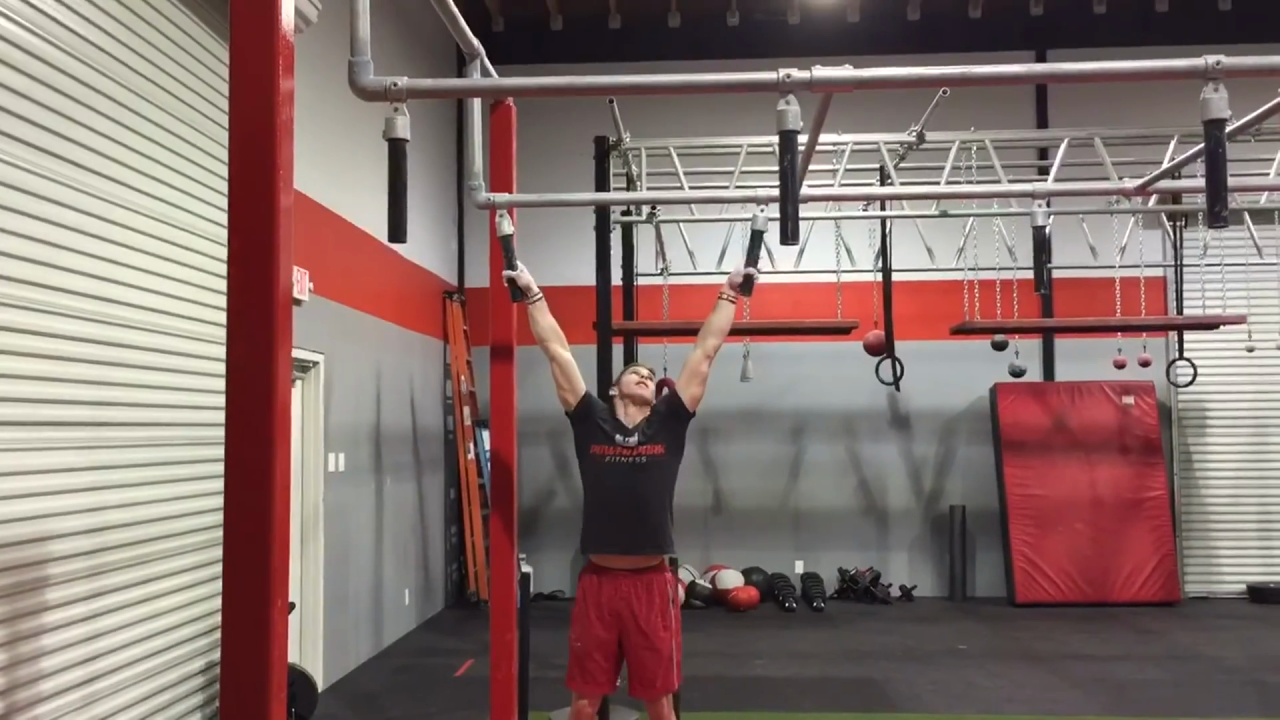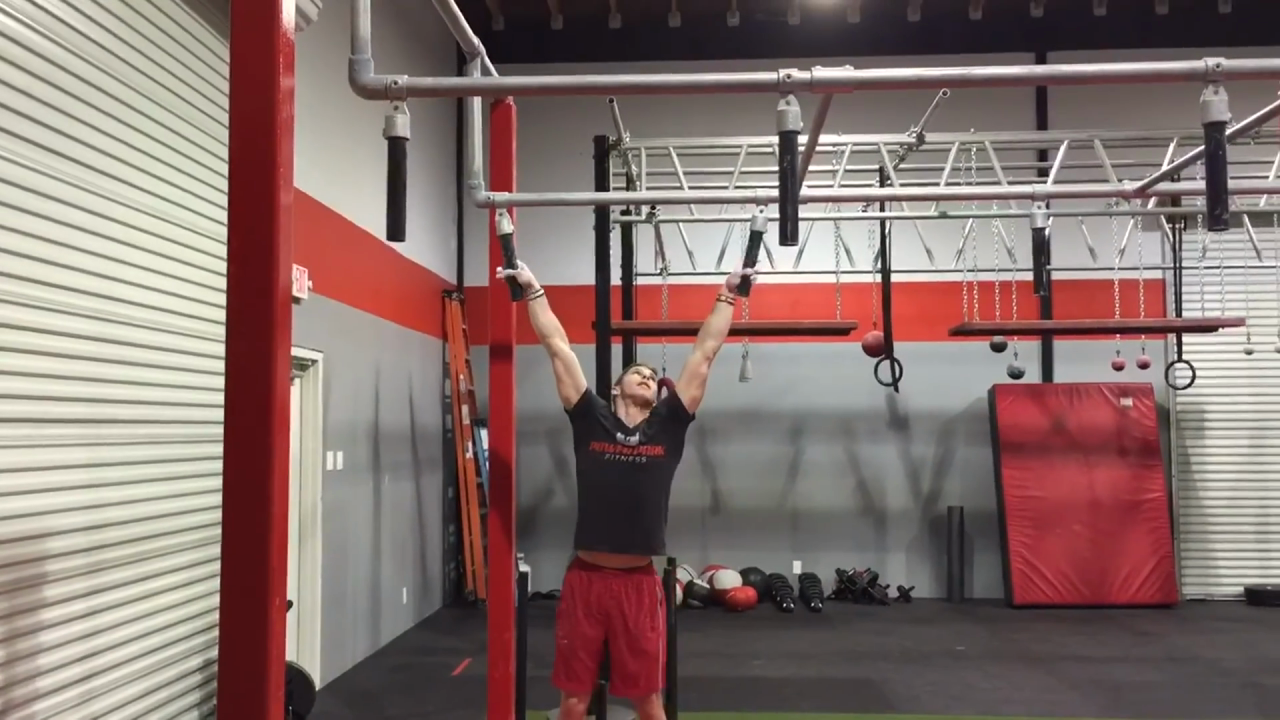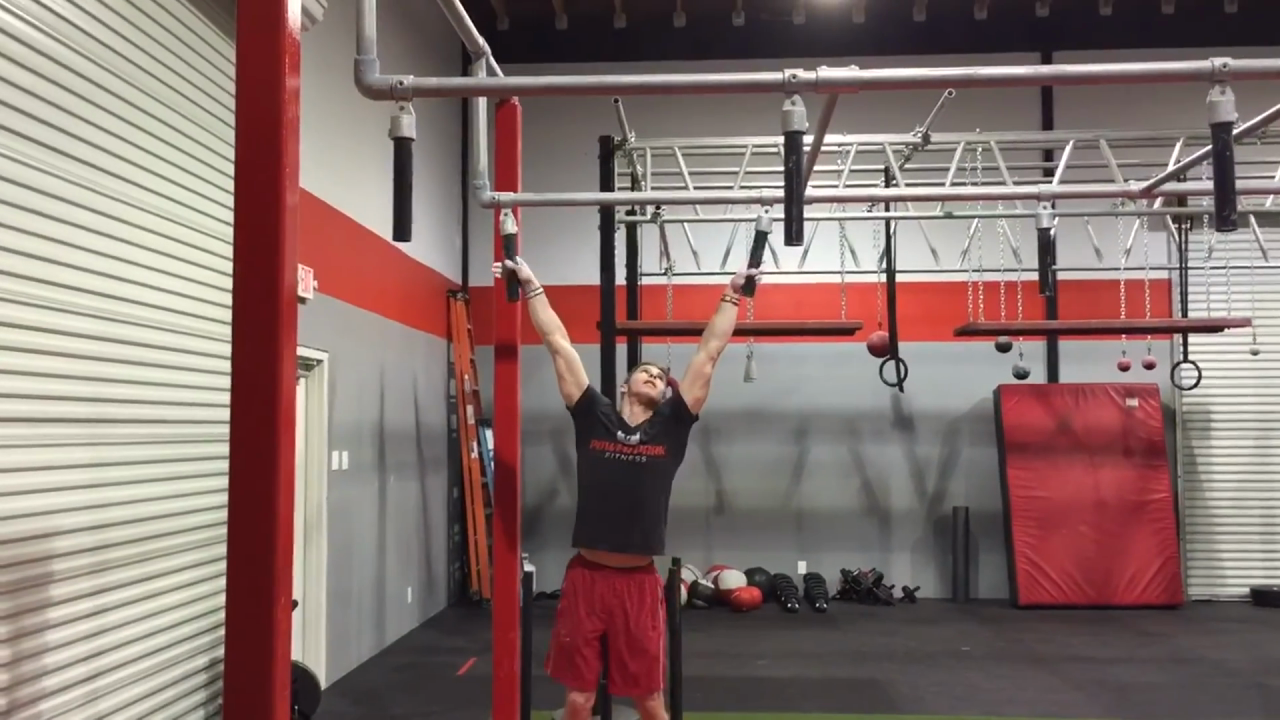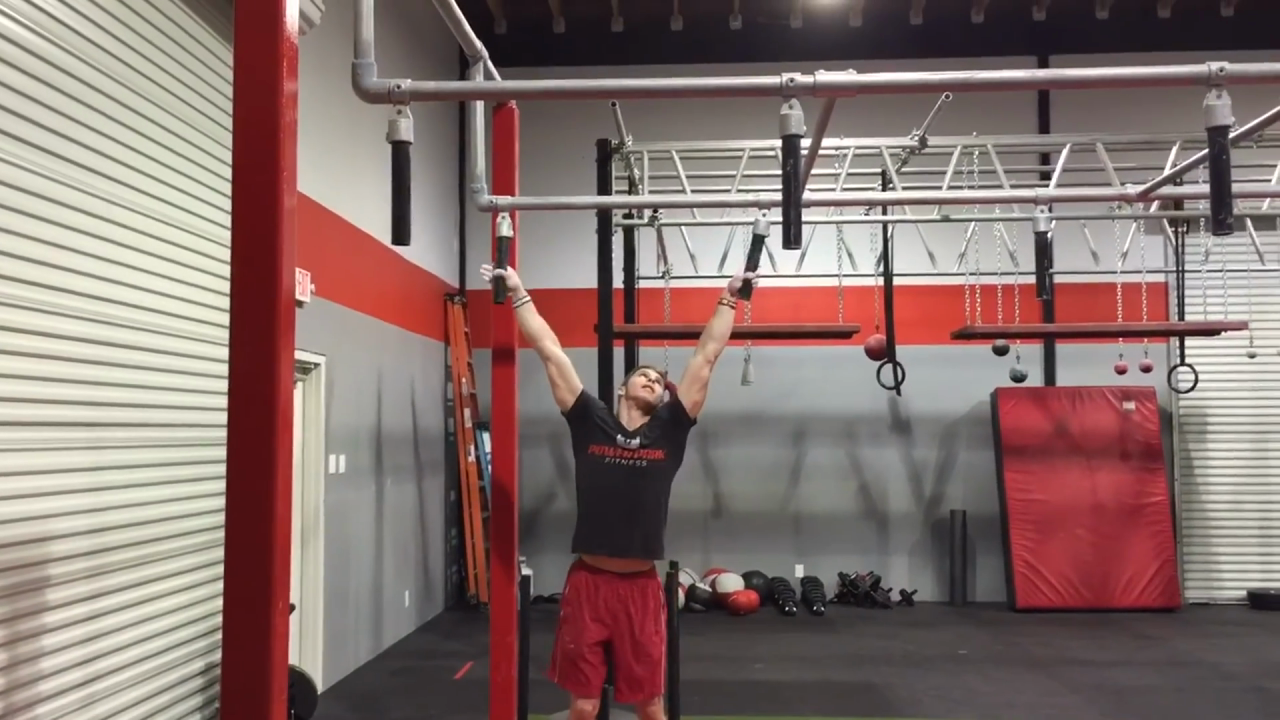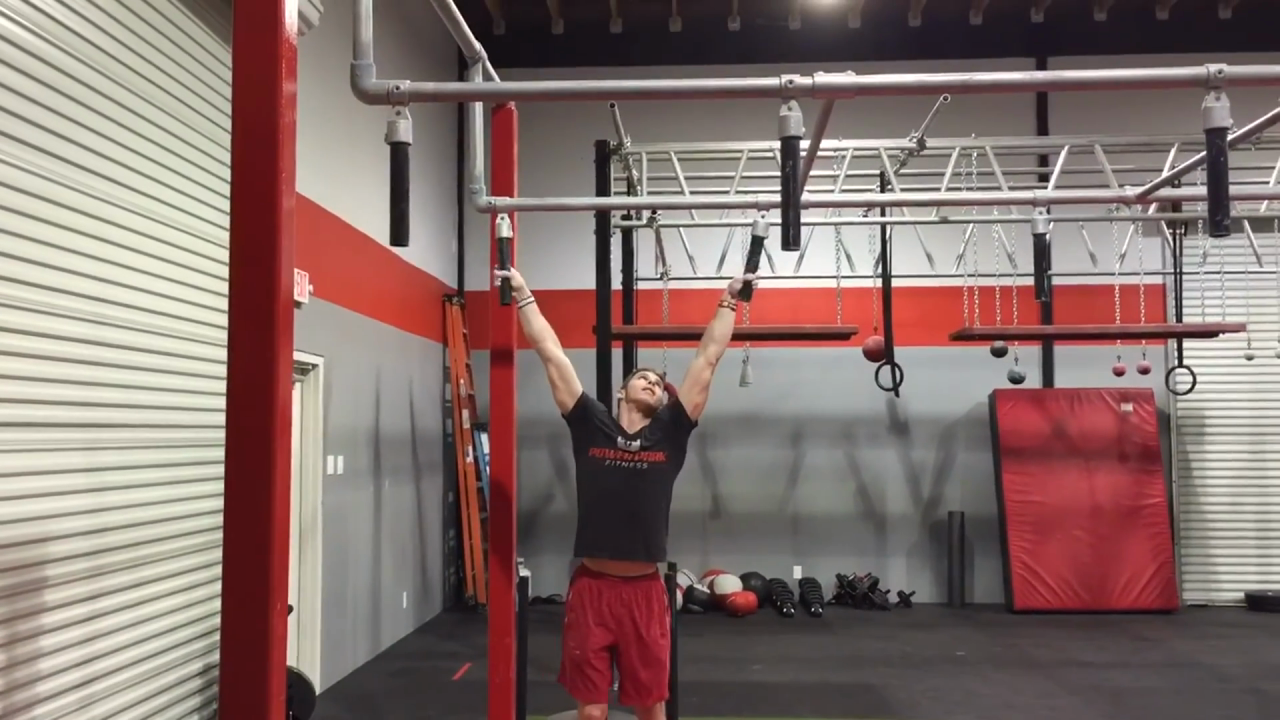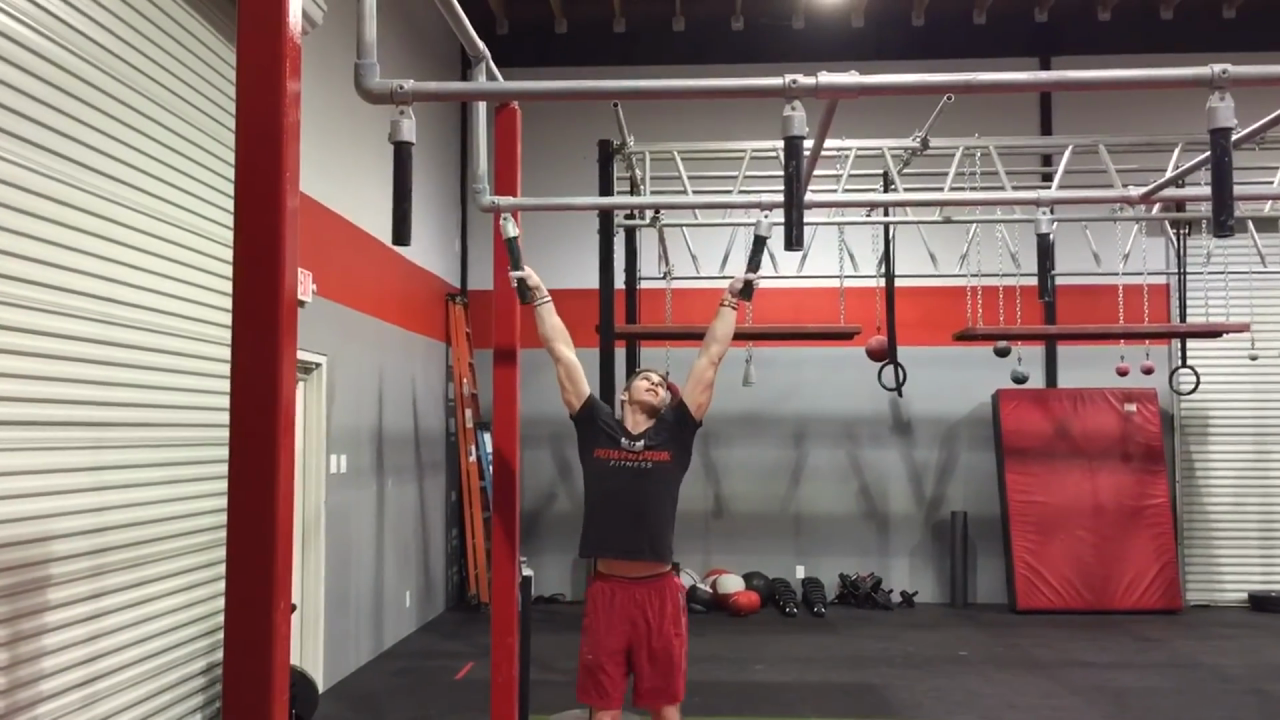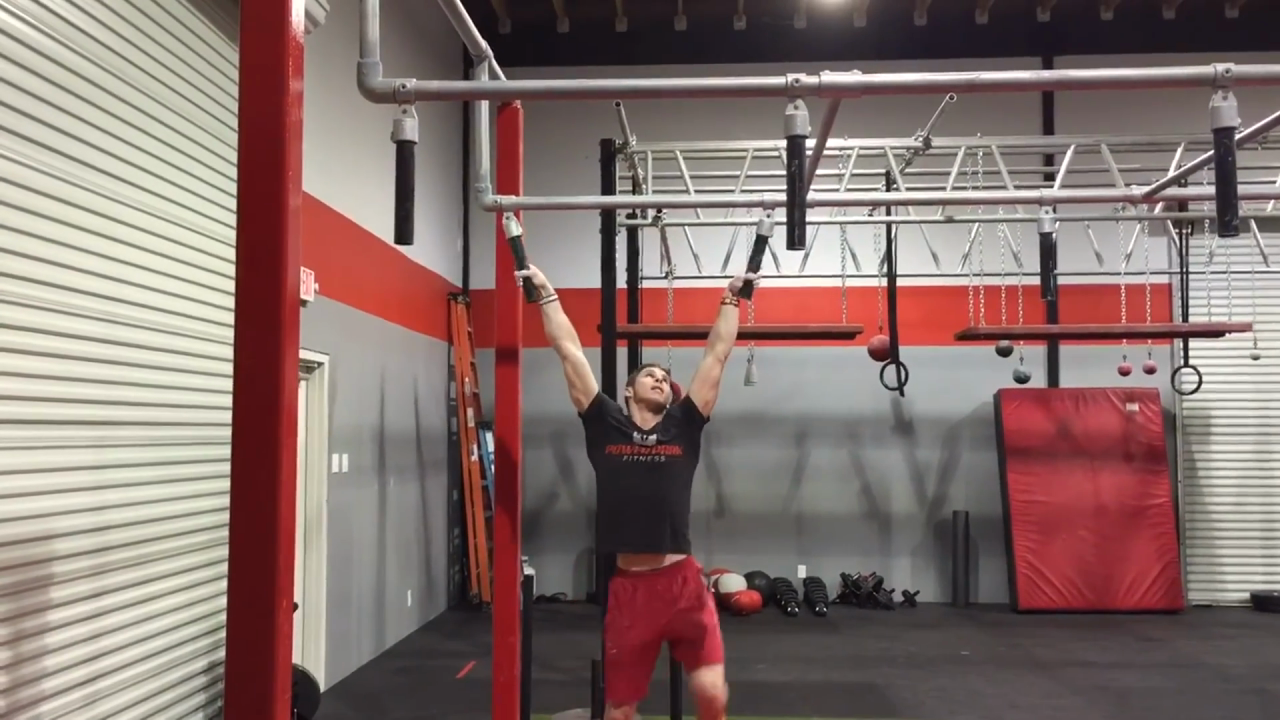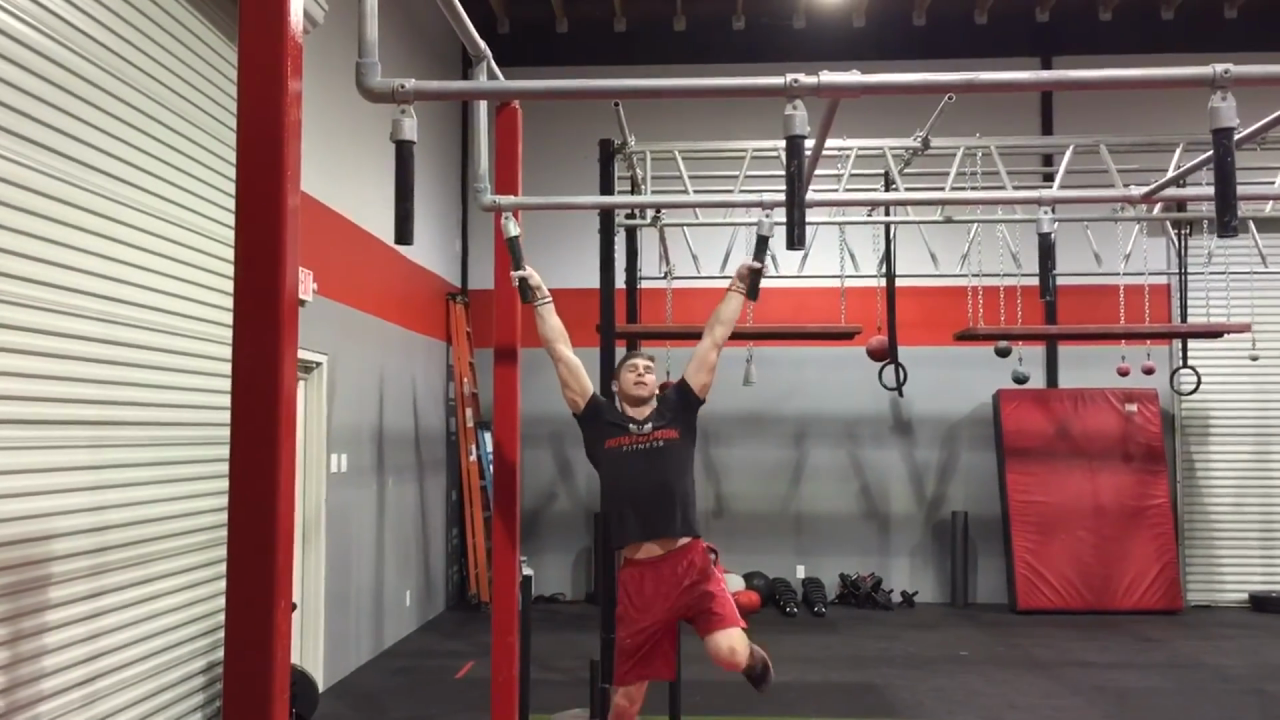
dt=0.2s
person 1, frame 1
left shoulder: (669, 425)
right shoulder: (591, 422)
left elbow: (705, 351)
right elbow: (557, 351)
left wrist: (729, 293)
right wrist: (532, 292)
left hip: (650, 583)
right hip: (597, 582)
person 1, frame 2
left shoulder: (668, 425)
right shoulder: (590, 420)
left elbow: (705, 352)
right elbow: (558, 348)
left wrist: (728, 295)
right wrist: (532, 289)
left hip: (638, 583)
right hip: (585, 579)
person 1, frame 3
left shoulder: (671, 426)
right shoulder: (593, 417)
left elbow: (709, 353)
right elbow: (559, 345)
left wrist: (731, 296)
right wrist: (530, 284)
left hip: (639, 582)
right hip: (587, 578)
person 1, frame 4
left shoulder: (670, 429)
right shoulder: (589, 421)
left elbow: (706, 356)
right elbow: (551, 352)
left wrist: (728, 299)
right wrist: (518, 292)
left hip: (641, 587)
right hip: (588, 584)
person 1, frame 5
left shoulder: (670, 432)
right shoulder: (590, 425)
left elbow: (708, 357)
right elbow: (551, 353)
left wrist: (729, 301)
right wrist: (522, 293)
left hip: (645, 591)
right hip: (592, 588)
person 1, frame 6
left shoulder: (675, 432)
right shoulder: (596, 427)
left elbow: (710, 357)
right elbow: (562, 354)
left wrist: (730, 300)
right wrist: (539, 293)
left hip: (659, 591)
right hip: (607, 590)
person 1, frame 7
left shoulder: (684, 426)
right shoulder: (605, 425)
left elbow: (717, 354)
right elbow: (570, 351)
left wrist: (731, 298)
right wrist: (546, 291)
left hip: (683, 582)
right hip: (630, 586)
person 1, frame 8
left shoulder: (678, 412)
right shoulder: (600, 421)
left elbow: (713, 340)
right elbow: (560, 352)
left wrist: (739, 285)
right wrist: (541, 294)
left hip: (690, 565)
right hip: (637, 575)
left knee: (728, 654)
left ankle: (749, 655)
